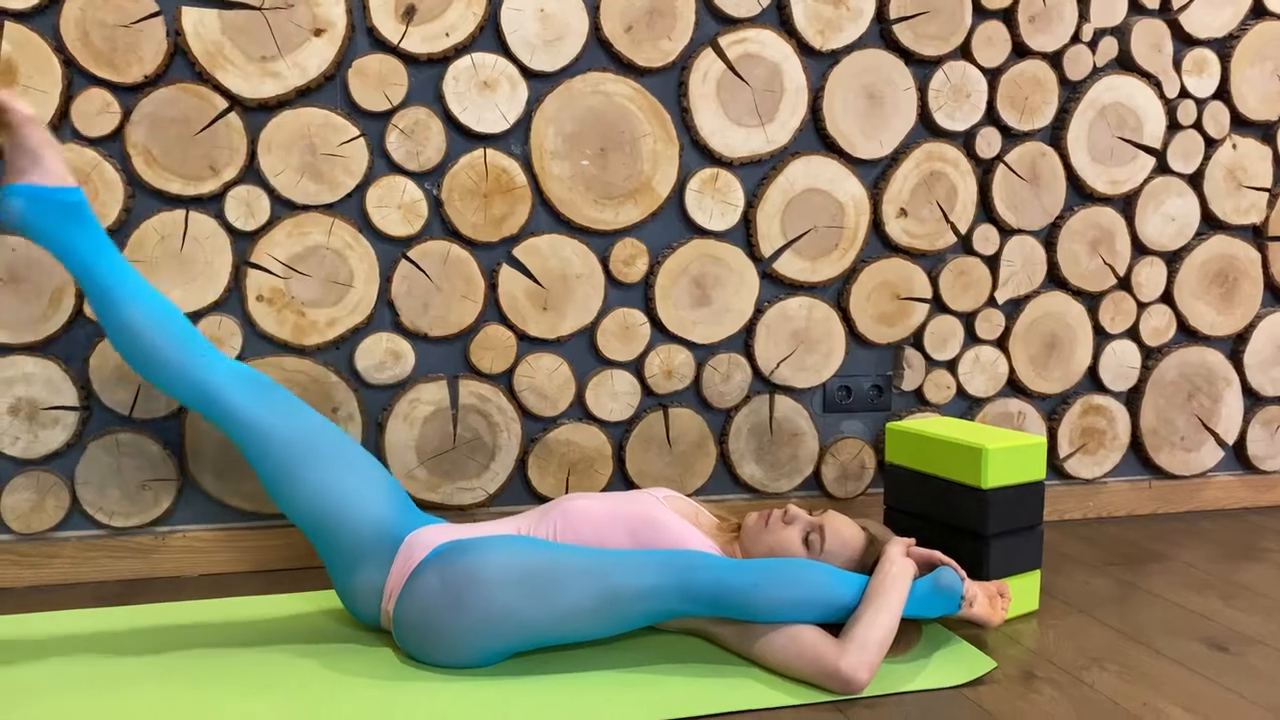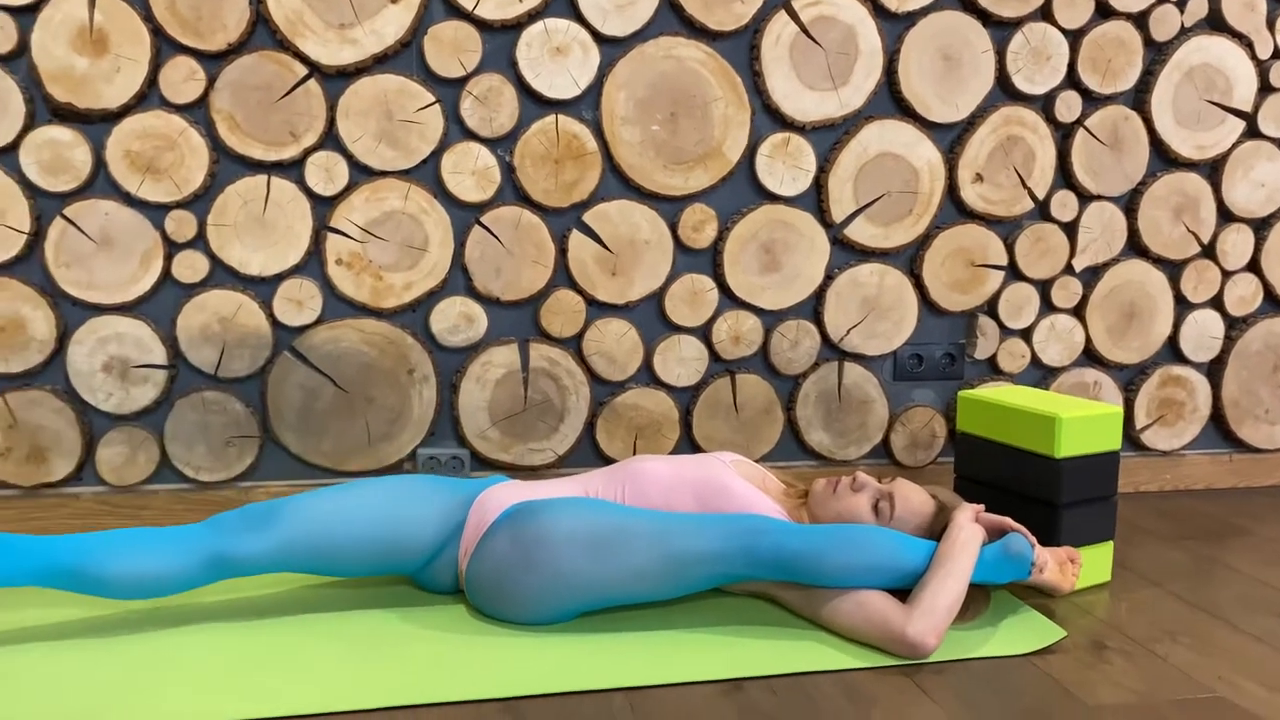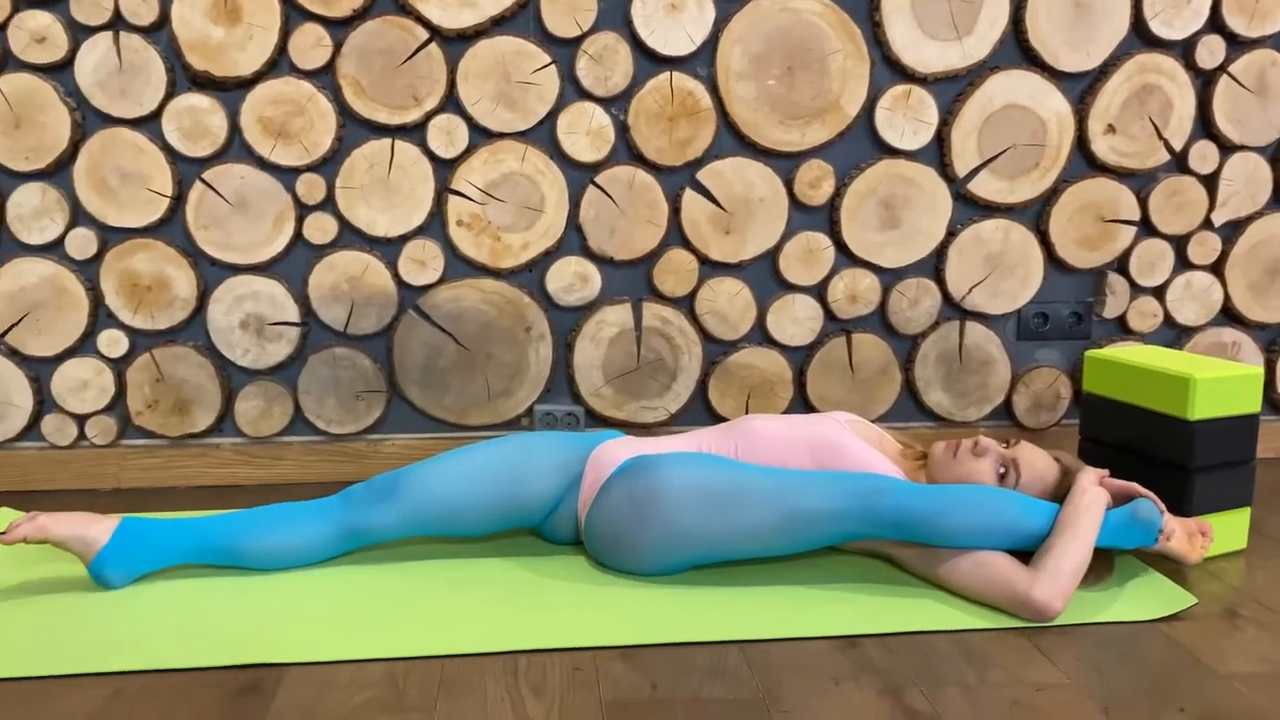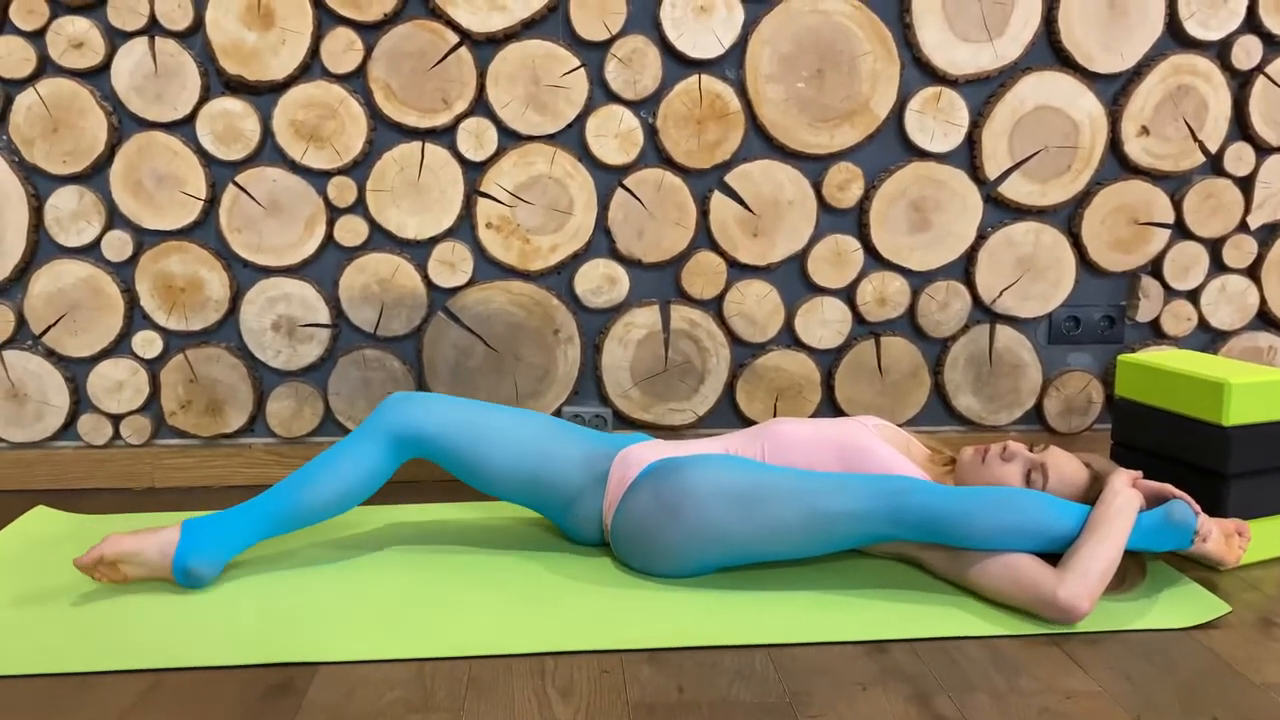
dt=1s
person 1, frame 1
left shoulder: (730, 589)
right shoulder: (698, 521)
left elbow: (851, 664)
left wrist: (899, 577)
left hip: (448, 603)
right hip: (412, 550)
person 1, frame 2
left shoulder: (802, 557)
right shoulder: (758, 480)
left elbow: (916, 632)
left wrist: (969, 543)
left hip: (526, 565)
right hip: (479, 508)
right knee: (231, 536)
person 1, frame 3
left shoulder: (920, 519)
right shoulder: (876, 438)
left elbow: (1039, 592)
left wrist: (1093, 509)
left hip: (641, 515)
right hip: (599, 463)
right knee: (369, 508)
right ankle: (134, 543)
person 1, frame 4
left shoulder: (944, 515)
right shoulder: (911, 451)
left elbow: (1066, 595)
left wrist: (1126, 511)
left hip: (668, 512)
right hip: (625, 468)
right knee: (404, 415)
right ankle: (205, 543)
